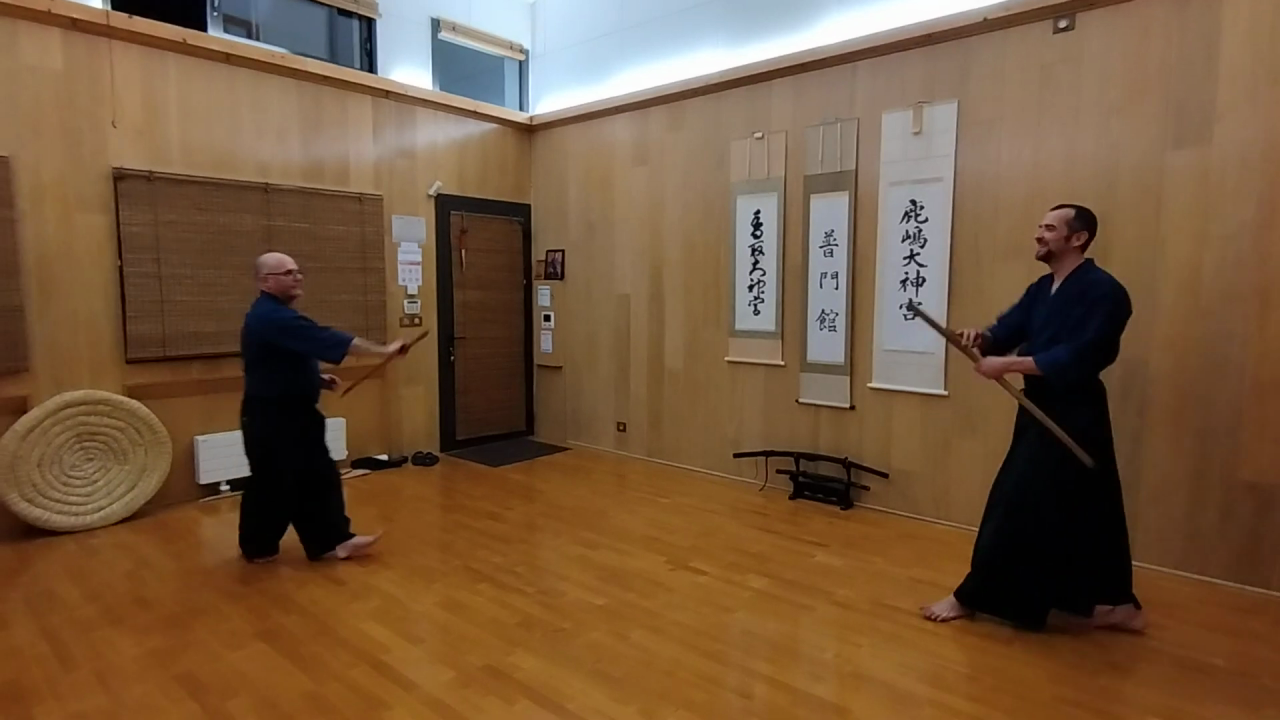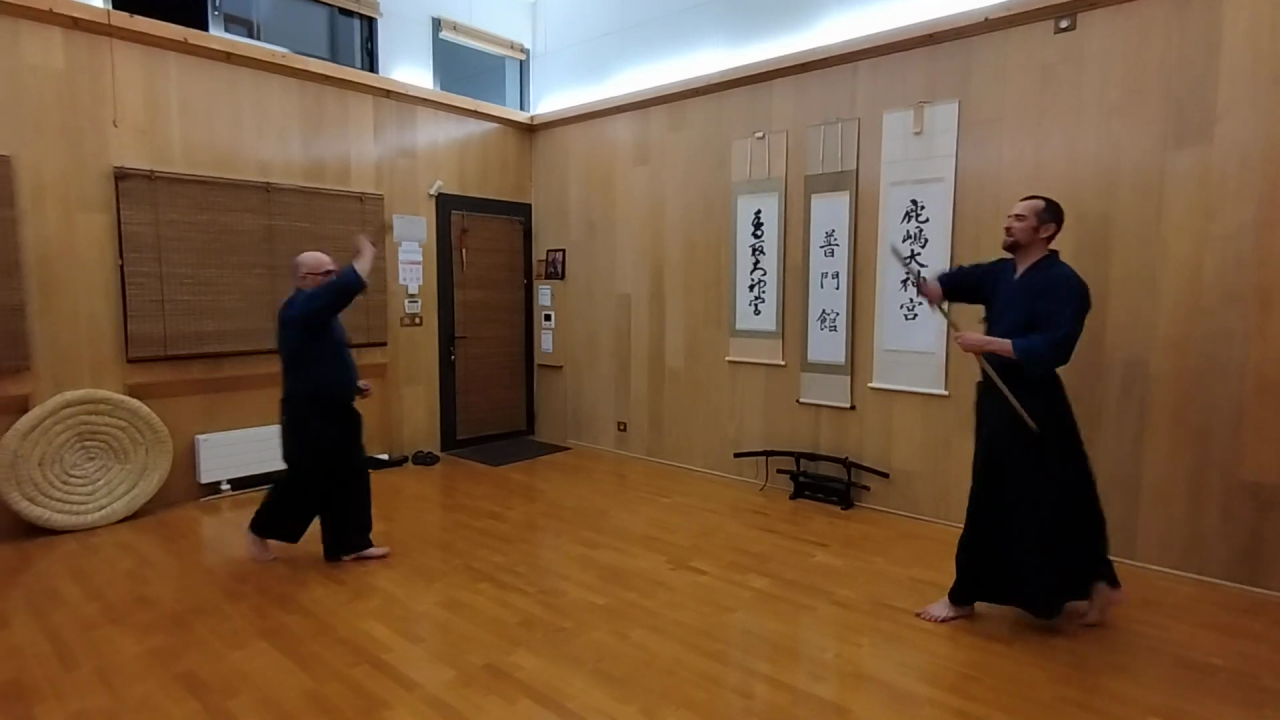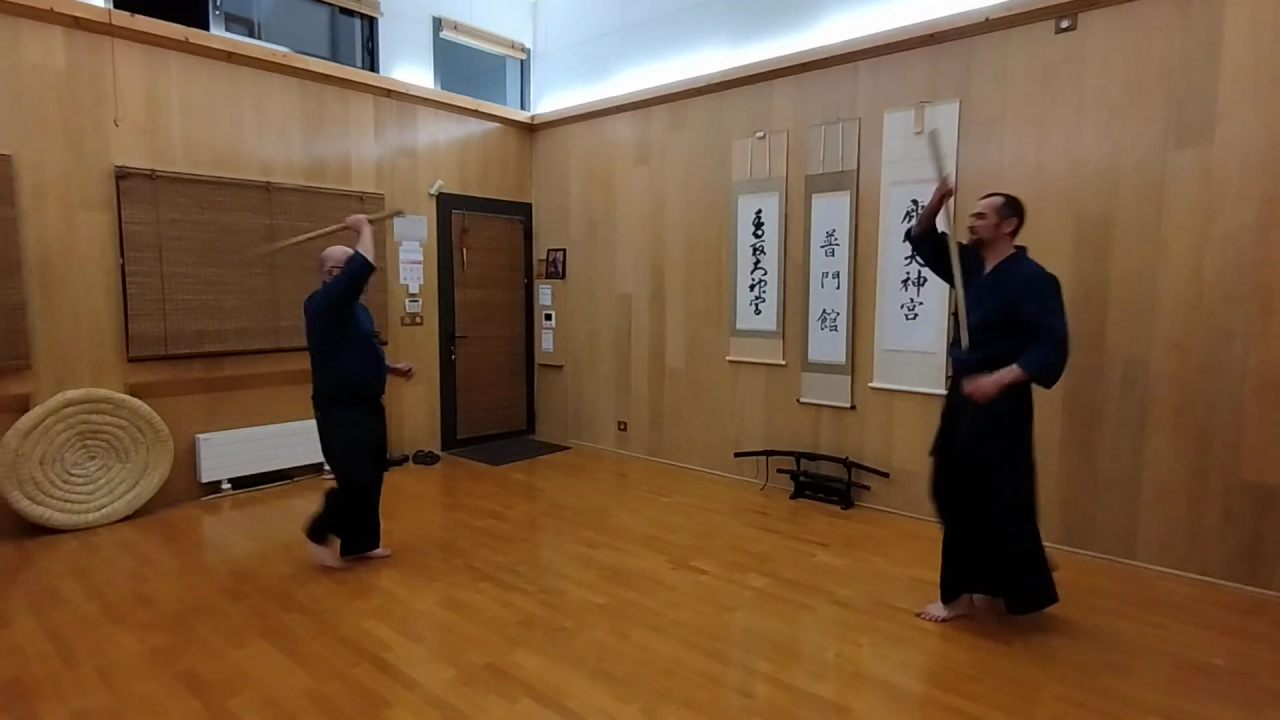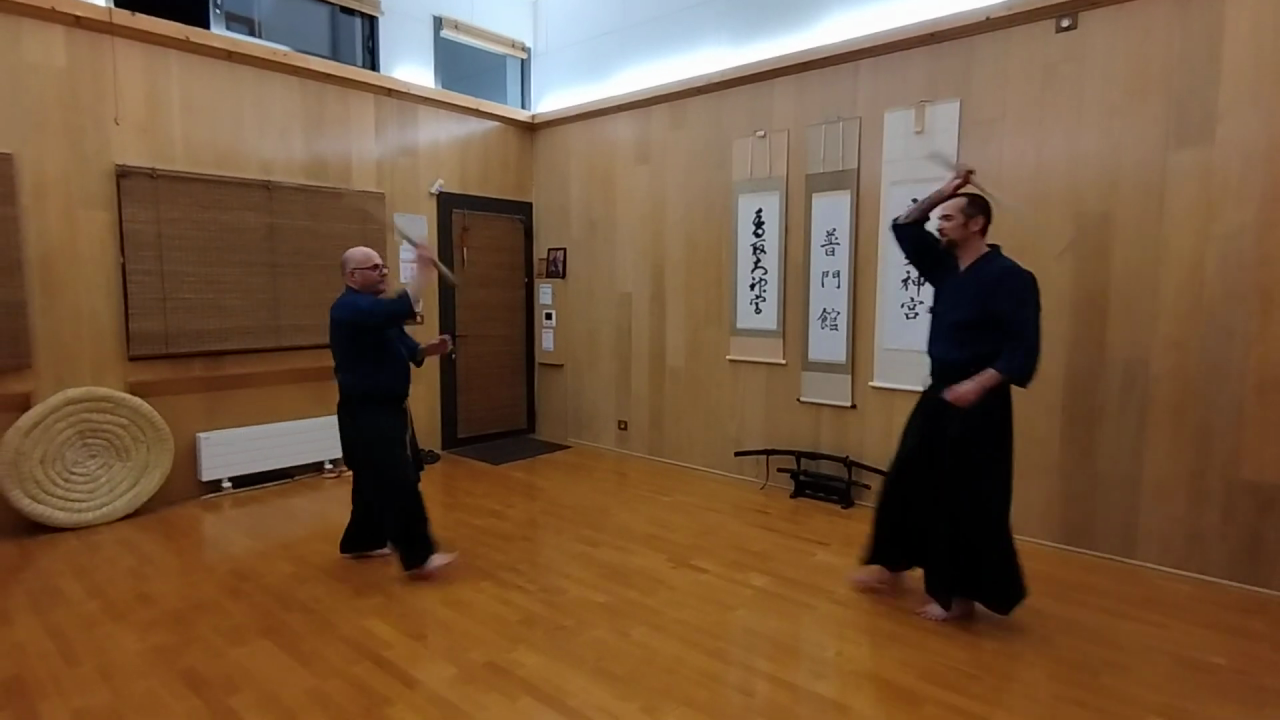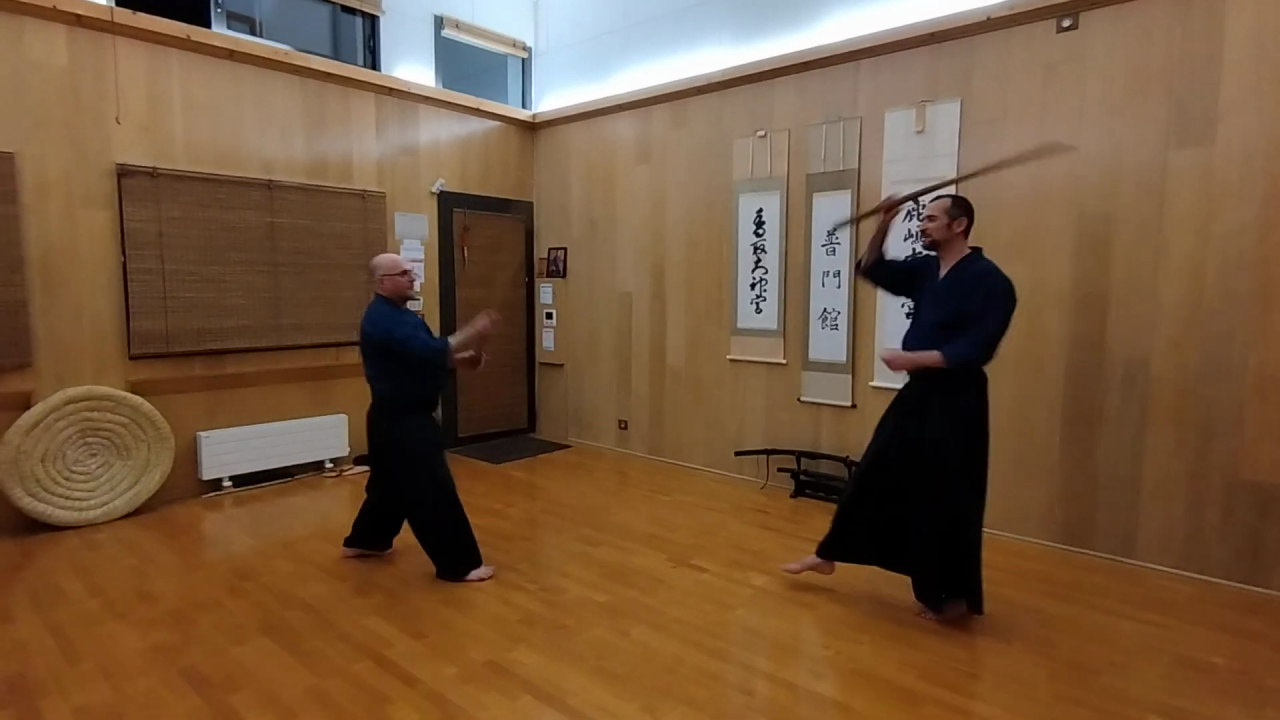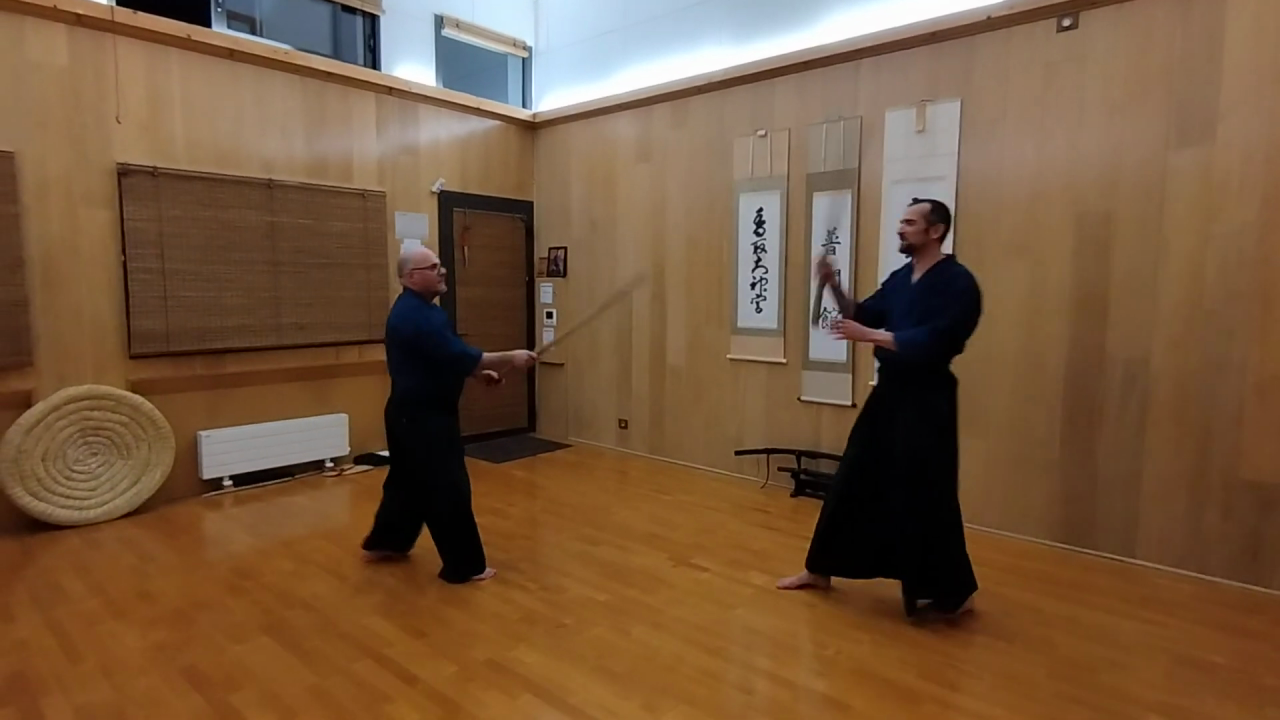
dt=0.2s
person 1, frame 1
left shoulder: (1102, 292)
right shoulder: (1042, 289)
left elbow: (1078, 357)
right elbow: (1008, 330)
left wrist: (1008, 364)
right wrist: (979, 342)
left hip: (1073, 414)
right hip: (1043, 408)
left knee: (1017, 506)
right knee: (1083, 511)
left ankle: (972, 598)
right ankle: (1115, 603)
person 1, frame 2
left shoulder: (1062, 283)
right shoulder: (1000, 272)
left elbow: (1052, 346)
right elbow: (959, 281)
left wrist: (986, 342)
right wrist: (936, 286)
left hip: (1032, 403)
right hip: (1001, 396)
left knee: (994, 499)
left ankle: (965, 596)
right ankle: (1093, 584)
person 1, frame 3
left shoulder: (1034, 281)
right shoulder: (970, 265)
left elbow: (1051, 350)
right elbow: (921, 239)
left wrist: (1000, 380)
right wrist: (935, 205)
left hip: (997, 406)
right hip: (962, 395)
left knee: (985, 499)
right knee: (953, 490)
left ankle: (959, 593)
person 1, frame 4
left shoulder: (1011, 278)
right shoulder: (946, 264)
left elbow: (1023, 351)
right elbow: (905, 228)
left wrist: (979, 385)
right wrist: (942, 195)
left hip: (979, 401)
right hip: (940, 391)
left knee: (969, 498)
right knee: (907, 480)
left ankle: (956, 593)
right ankle: (891, 563)
person 1, frame 5
left shoulder: (990, 281)
right shoulder: (926, 269)
left elbow: (977, 349)
right elbow: (872, 269)
left wrist: (917, 358)
right wrist: (883, 224)
left hip: (956, 400)
right hip: (917, 393)
left knee: (948, 497)
right knee: (874, 475)
left ankle: (955, 595)
right ankle: (827, 555)
person 1, frame 6
left shoulder: (958, 284)
right shoulder: (900, 279)
left elbow: (932, 342)
right elbow: (865, 316)
left wrist: (867, 336)
right wrist: (833, 286)
left hip: (927, 400)
right hip: (889, 394)
left knee: (926, 496)
right knee: (853, 482)
left ankle: (954, 591)
right ankle: (819, 569)
person 2, frame 1
left shoulder: (280, 315)
right shoulder: (269, 318)
right elbow: (326, 341)
left wrist: (317, 380)
right wrist: (382, 349)
left hip: (295, 414)
right hip: (269, 417)
left knee: (319, 475)
right knee: (271, 483)
left ankle: (333, 540)
right ankle: (256, 547)
person 2, frame 2
left shoulder: (320, 315)
right shoulder: (301, 311)
right elbow: (348, 285)
left wrist: (352, 385)
right wrist: (366, 253)
left hip: (336, 410)
right hip: (308, 415)
left knee: (352, 477)
right knee: (303, 483)
left ankle: (350, 544)
right ankle: (263, 530)
person 2, frame 3
left shoulder: (352, 307)
right shoulder: (322, 303)
right elbow: (360, 269)
left wrist: (391, 368)
right wrist: (364, 230)
left hip: (366, 405)
right hip: (341, 409)
left knee: (368, 477)
right knee: (357, 479)
left ankle: (359, 541)
right ankle: (320, 534)
person 2, frame 4
left shoulder: (372, 307)
right shoulder: (350, 307)
left elbow: (402, 348)
right elbow: (399, 311)
left wrist: (430, 348)
right wrist: (422, 271)
left hip: (384, 408)
right hip: (366, 413)
left knee: (372, 479)
right knee: (396, 482)
left ankle: (360, 542)
right ankle: (417, 556)
person 2, frame 5
left shoulder: (396, 315)
right shoulder: (382, 320)
left elbow: (424, 357)
right elbow: (428, 351)
left wrist: (460, 356)
right wrist: (472, 333)
left hip: (401, 416)
right hip: (401, 420)
left knee: (390, 483)
right knee: (434, 489)
left ankle: (364, 540)
right ankle: (459, 564)
person 2, frame 6
left shoulder: (416, 309)
right shoulder: (416, 316)
left elbow: (445, 358)
right elbow: (458, 356)
left wrist: (480, 371)
right wrist: (509, 358)
left hip: (413, 413)
right hip: (423, 416)
left knee: (408, 481)
right knee: (448, 489)
left ankle: (383, 541)
right ankle: (464, 566)
